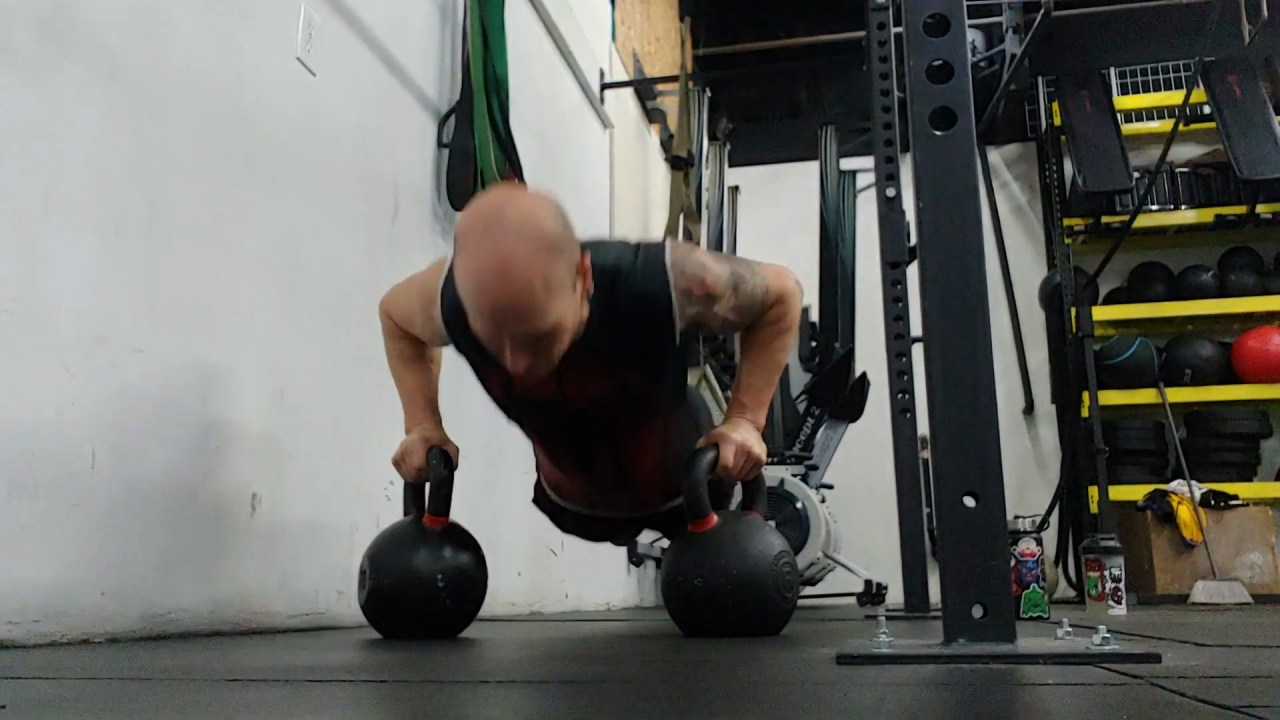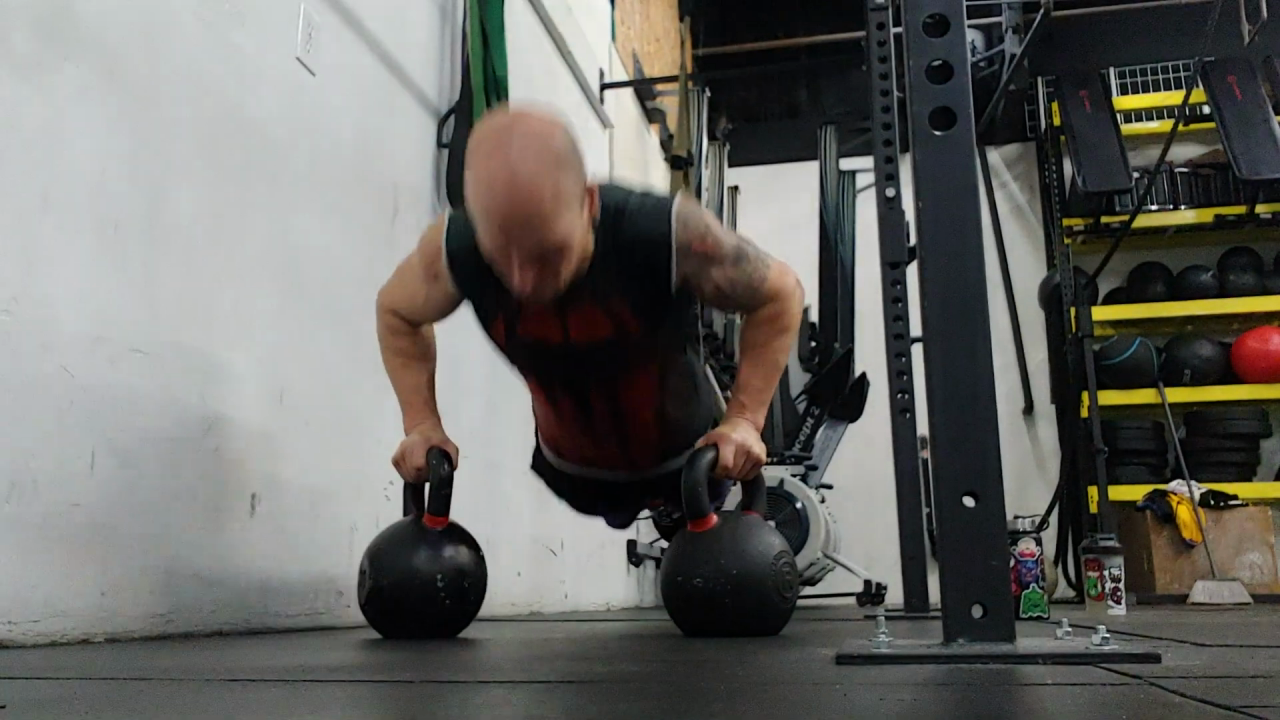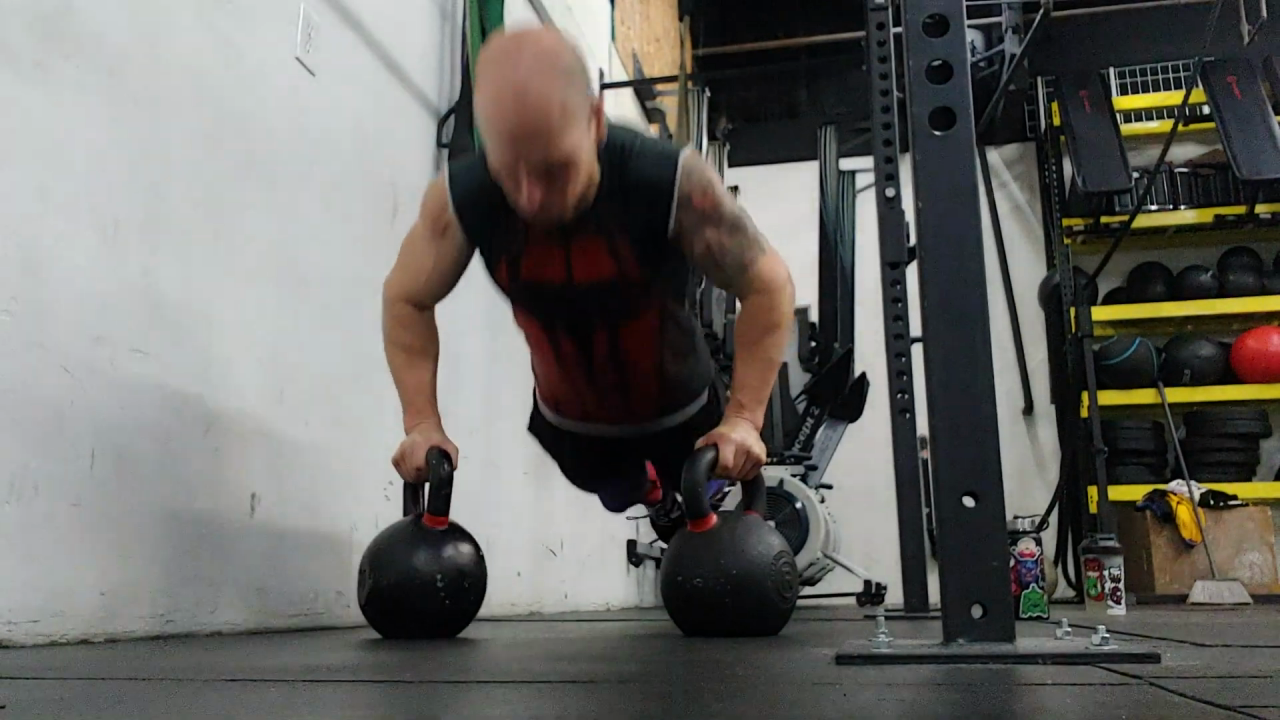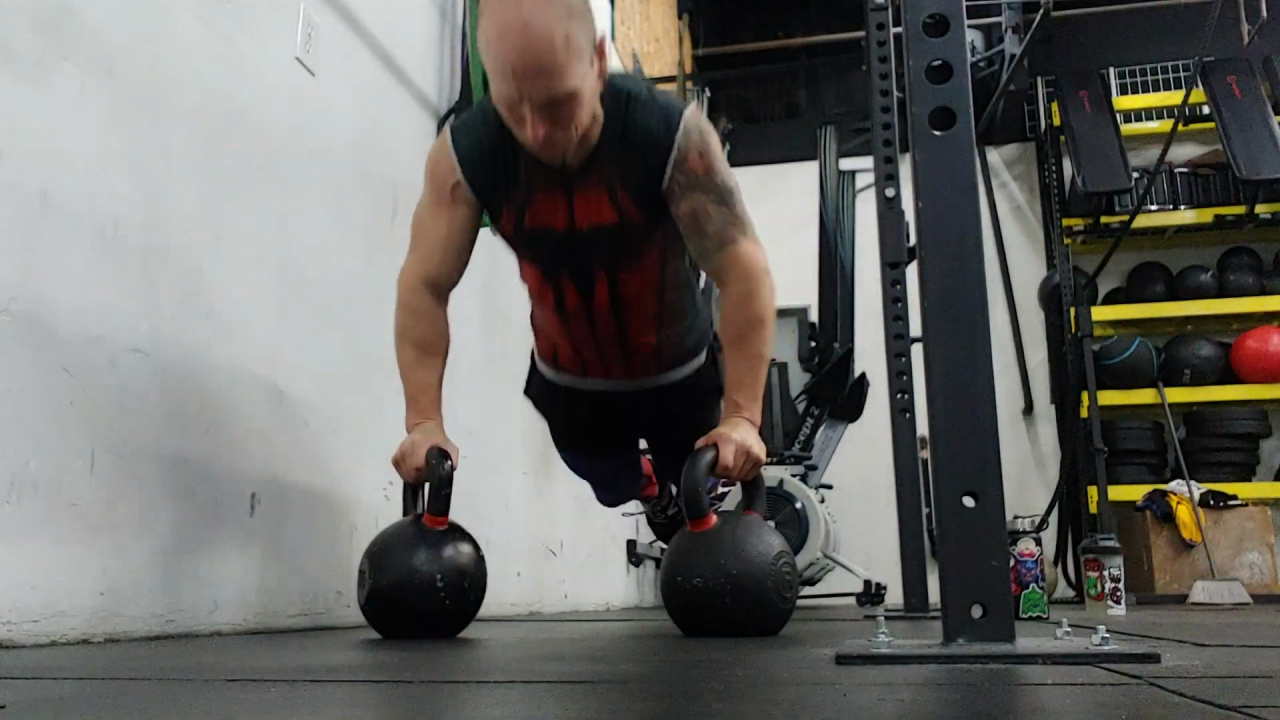
dt=0.1s
person 1, frame 1
left shoulder: (663, 285)
right shoulder: (453, 299)
left elbow: (781, 294)
right elbow: (396, 314)
left wrist: (745, 420)
right wrist: (423, 425)
left hip: (682, 487)
person 1, frame 2
left shoulder: (668, 233)
right shoulder: (454, 247)
left elbow: (779, 293)
right elbow: (398, 311)
left wrist: (745, 419)
right wrist: (422, 426)
left hip: (682, 450)
right hip: (571, 461)
right knee: (620, 513)
right ankle: (650, 503)
person 1, frame 3
left shoulder: (671, 182)
right shoulder: (460, 196)
left elbow: (767, 287)
right elbow: (407, 300)
left wrist: (746, 418)
right wrist: (422, 426)
left hip: (680, 413)
right hip: (568, 420)
right knee: (619, 495)
right ankle: (650, 494)
person 1, frame 4
left shoulder: (671, 131)
right shoulder: (465, 152)
left elbow: (743, 273)
right elbow: (424, 284)
left wrist: (742, 417)
right wrist: (423, 421)
left hip: (675, 369)
right hip: (568, 378)
right knee: (614, 488)
right ankle: (650, 488)
